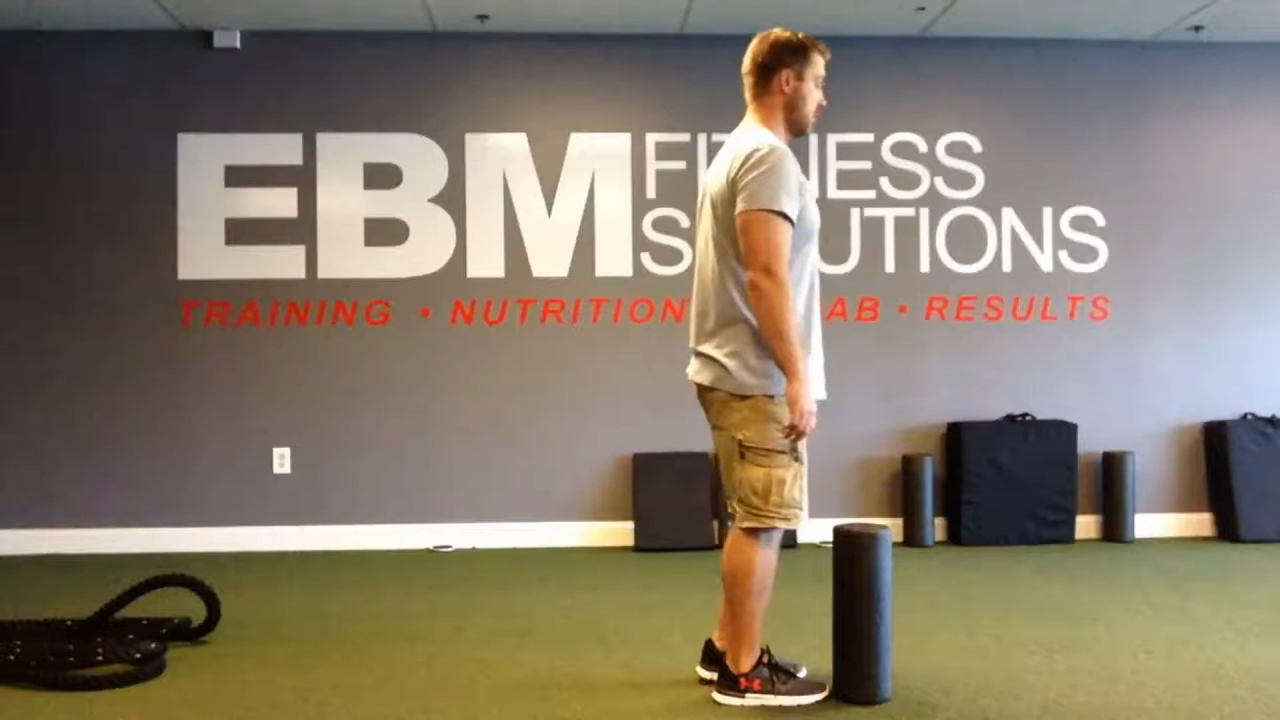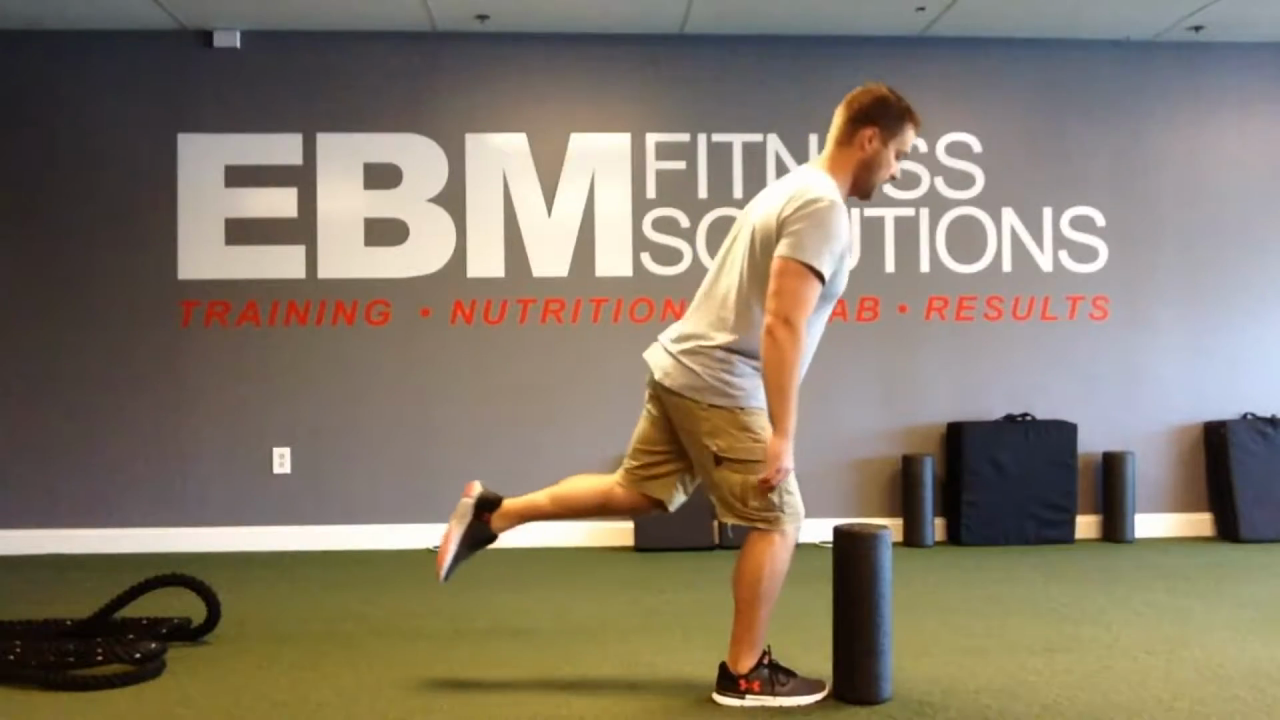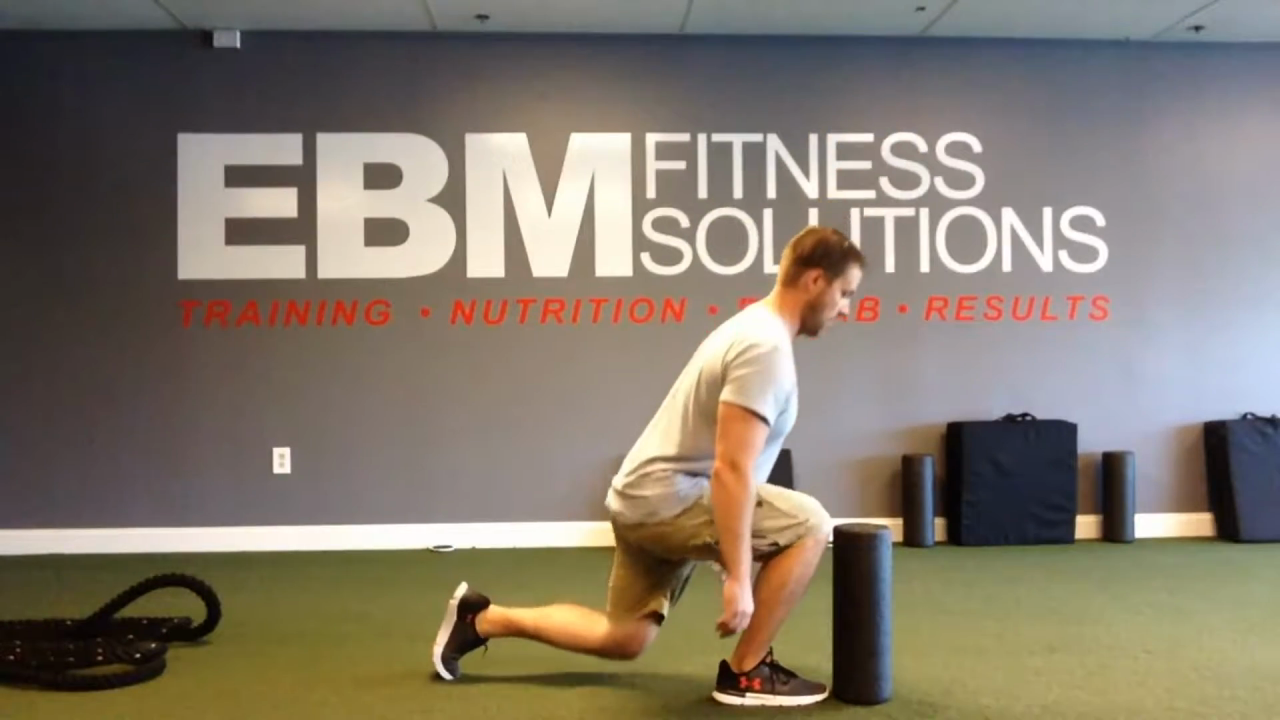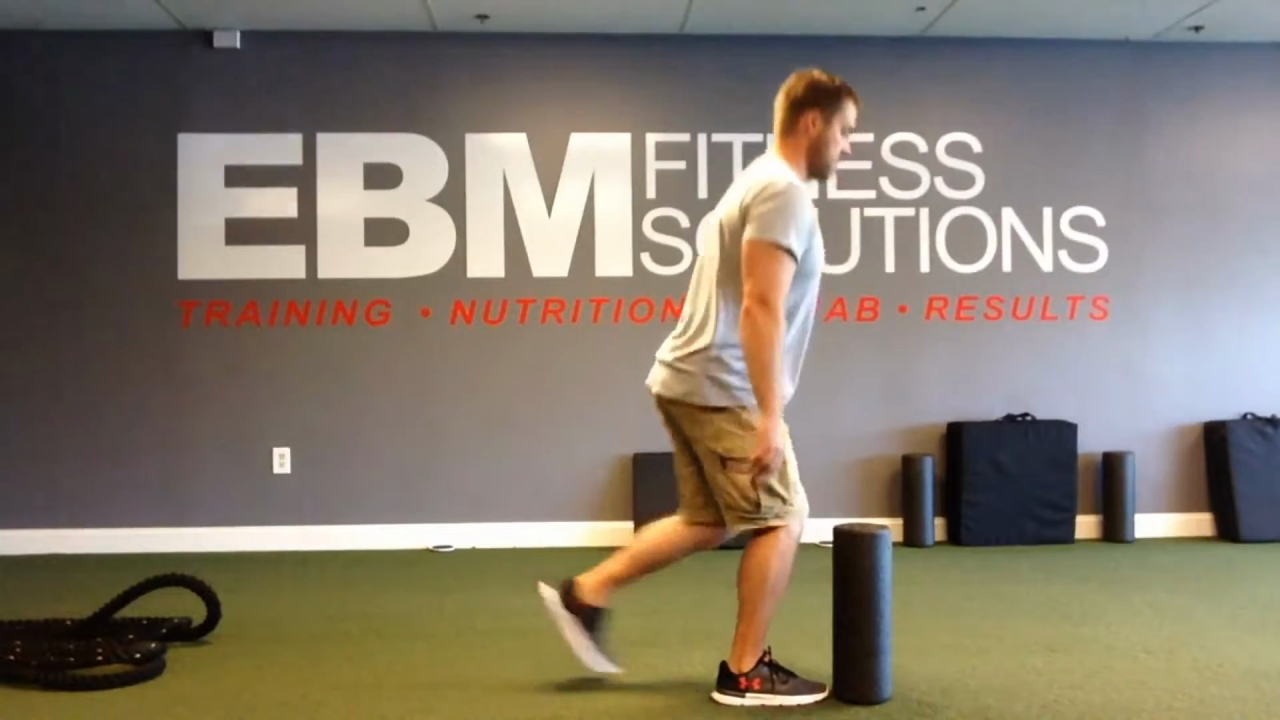
dt=1s
person 1, frame 1
left shoulder: (738, 153)
right shoulder: (767, 156)
right elbow: (766, 277)
right wrist: (797, 379)
left hip: (732, 369)
right hip: (755, 377)
left knee: (751, 517)
right knee: (765, 520)
left ankle: (727, 647)
right ankle: (743, 672)
person 1, frame 2
left shoulder: (796, 188)
right shoulder: (822, 208)
right elbow: (782, 327)
left wrist: (774, 426)
right wrist: (783, 436)
left hip: (682, 368)
right hip: (717, 382)
left knee: (634, 493)
right knee: (776, 519)
left ankle: (490, 514)
right ankle: (745, 674)
person 1, frame 3
left shoulder: (752, 328)
right shoulder: (766, 347)
right elbow: (733, 471)
right wrist: (738, 579)
left hip: (647, 498)
right hip: (668, 499)
left knee: (623, 638)
right knee: (807, 526)
left ankle: (479, 618)
right ankle: (746, 672)
person 1, frame 4
left shoulder: (761, 185)
right shoulder: (783, 193)
right elbow: (763, 310)
left wrist: (761, 407)
right wrist: (770, 417)
left hip: (689, 377)
right hip: (723, 389)
left knee: (708, 521)
right knee: (781, 522)
left ankle: (584, 595)
right ankle: (745, 673)
